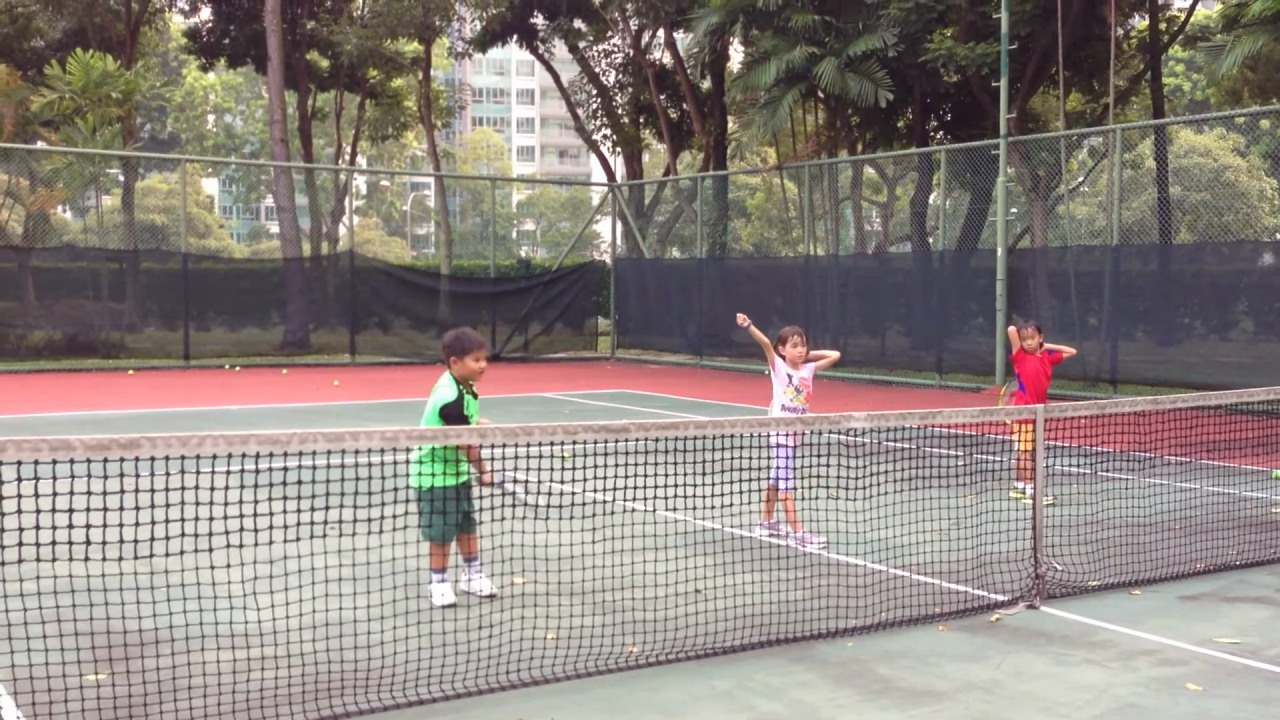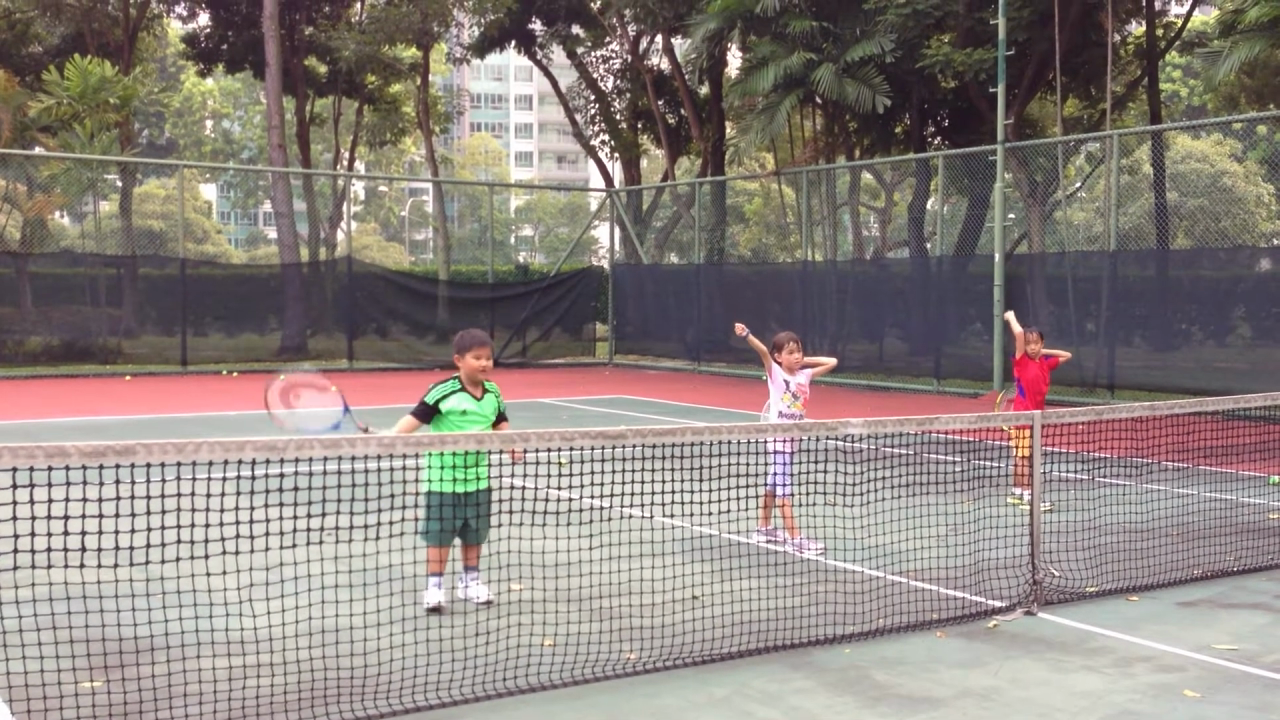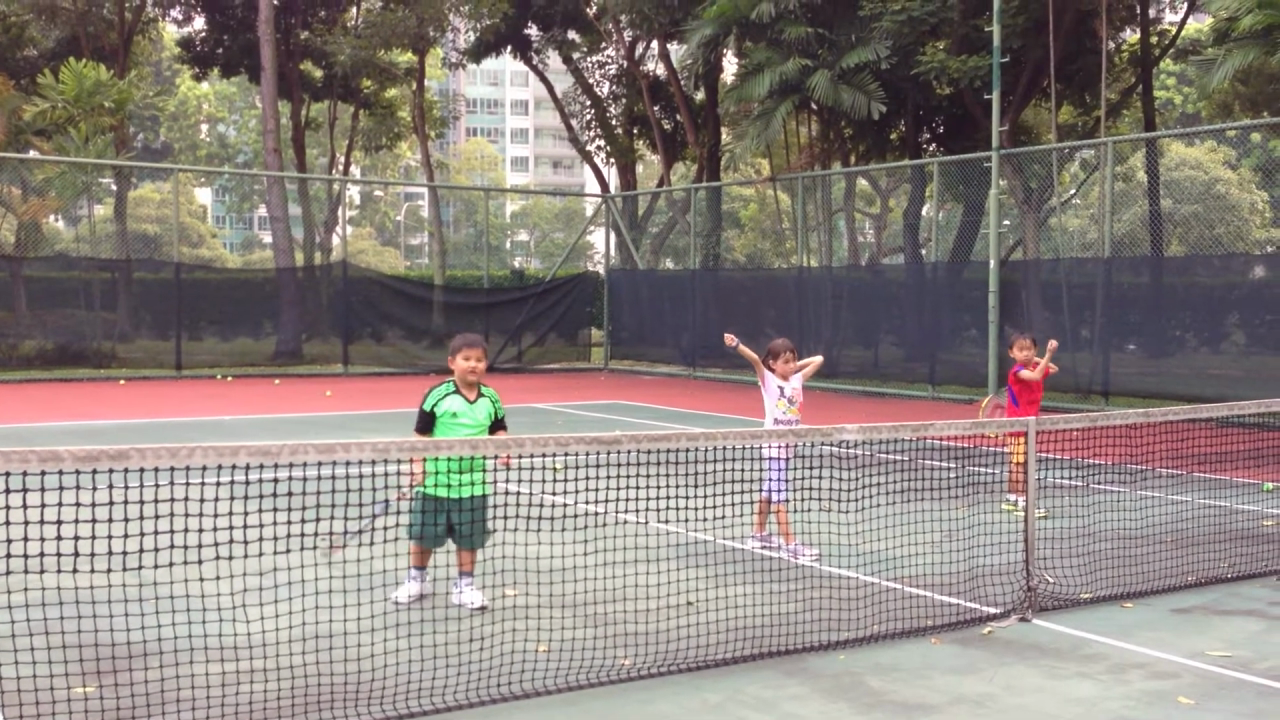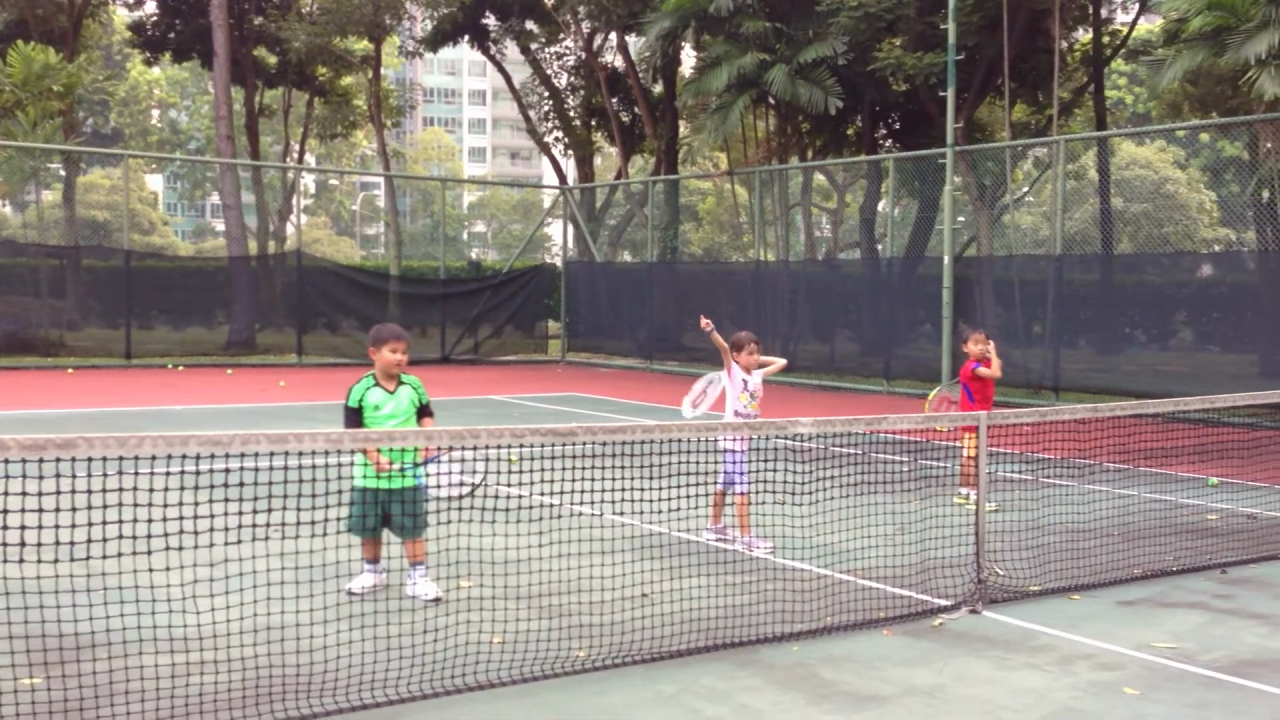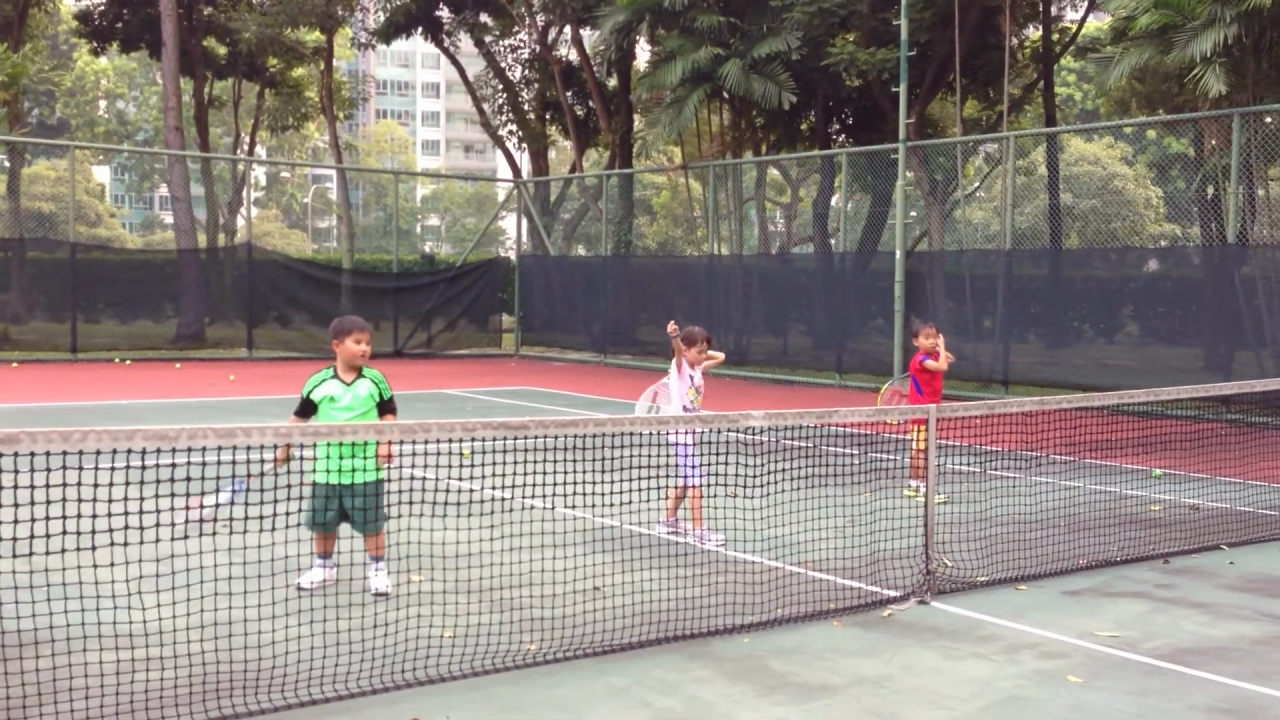
dt=0.5s
person 1, frame 1
left shoulder: (460, 384)
right shoulder: (453, 398)
right elbow: (464, 441)
left wrist: (474, 422)
right wrist: (481, 469)
left hip: (455, 467)
right hip: (437, 471)
left knee: (467, 524)
right knee: (441, 531)
left ankle: (473, 574)
right ankle: (439, 582)
person 1, frame 2
left shoulder: (493, 393)
right shoulder: (443, 391)
left elbow: (500, 422)
right elbow: (417, 417)
right wrist: (393, 434)
left hip: (477, 476)
right hip: (443, 477)
left knee: (474, 532)
right knee: (440, 534)
left ankle: (470, 582)
right ankle: (435, 587)
person 1, frame 3
left shoulder: (491, 398)
right shoulder: (437, 395)
left elbow: (498, 430)
right elbow: (422, 434)
right wrist: (418, 465)
left hip: (472, 482)
right hip: (436, 481)
left knee: (469, 537)
right knee: (423, 533)
left ankle: (465, 586)
right ankle: (417, 580)
person 1, frame 4
left shoulder: (413, 386)
right shoulder: (360, 390)
left elbow: (426, 416)
right elbow: (354, 431)
right wrist: (375, 458)
left hip: (407, 472)
right hip: (371, 473)
left knee: (412, 526)
right knee: (368, 527)
left ankle: (418, 576)
right ankle: (373, 572)
person 1, frame 5
left shoulder: (375, 380)
right shoulder: (318, 382)
left elbow: (388, 414)
right elbow: (299, 417)
left wrist: (386, 442)
right wrist: (285, 447)
left hip: (366, 467)
right hip: (328, 467)
left knee: (372, 522)
right knee: (323, 521)
left ankle: (378, 571)
right ankle: (324, 567)
person 2, frame 1
left shoulder: (808, 369)
right shoulder: (778, 367)
left elbow: (835, 355)
right elbow: (765, 344)
left wrist: (809, 354)
right wrist: (748, 325)
left hip: (795, 432)
right hip: (781, 432)
left knee: (777, 479)
right knee: (786, 482)
left ankle: (767, 523)
right ankle: (797, 532)
person 2, frame 2
left shoulder: (804, 375)
right shoulder: (775, 373)
left elbow: (832, 362)
right elbow: (763, 351)
left wrist: (806, 360)
right wrist: (746, 334)
left hip: (792, 438)
right hip: (778, 438)
left knee: (773, 485)
right knee: (784, 489)
left ankle: (764, 529)
right ankle: (794, 538)
person 2, frame 3
left shoulder: (797, 380)
right shoulder: (768, 380)
left elbow: (818, 359)
right elbow: (755, 360)
left wrist: (797, 364)
right wrist: (737, 345)
left hip: (787, 444)
right hip: (774, 445)
left knee: (769, 491)
right knee: (780, 495)
left ankle: (758, 535)
right ankle: (789, 544)
person 2, frame 4
left shoulder: (757, 375)
right shoulder: (733, 372)
left elbow: (782, 362)
right elbow: (724, 349)
left wrist: (758, 358)
right wrist: (710, 330)
left hip: (743, 436)
right hip: (733, 436)
left knee: (724, 483)
right knee: (741, 486)
left ankle: (714, 527)
right ankle: (745, 537)
person 2, frame 5
left shoulder: (697, 368)
right shoulder: (680, 366)
left elbow: (720, 357)
right elbow: (677, 350)
left wrist: (702, 352)
right wrist: (674, 336)
left hip: (687, 429)
right hip: (680, 430)
left knee: (683, 478)
right knee: (694, 479)
left ankle: (669, 520)
right ankle: (697, 529)
person 3, frame 1
left shoulder: (1047, 357)
right shoulder: (1020, 356)
left elbow: (1072, 351)
right elbow: (1011, 330)
left wrist: (1047, 346)
right wrist: (1017, 331)
left knee: (1024, 451)
right knee: (1026, 451)
left ankle: (1019, 486)
right ankle: (1030, 490)
person 3, frame 2
left shoulder: (1045, 363)
right shoulder: (1021, 361)
left elbow: (1067, 356)
right elbow: (1019, 333)
left wrist: (1044, 352)
right wrist: (1011, 317)
left knee: (1022, 456)
right knee: (1024, 457)
left ankle: (1017, 492)
right ankle: (1027, 496)
person 3, frame 3
left shoulder: (1034, 368)
right shoulder: (1017, 371)
left elbow: (1054, 370)
right elbow: (1036, 376)
left wrist: (1038, 360)
right wrist: (1049, 353)
left knee: (1017, 463)
right knee: (1020, 463)
left ankle: (1011, 499)
right ankle: (1022, 502)
person 3, frame 4
left shoulder: (982, 364)
right shoulder: (972, 366)
left elbow: (997, 365)
right elbow: (996, 374)
left wrist: (989, 355)
right wrist: (993, 352)
left knee: (968, 457)
right knee: (972, 457)
left ankle: (963, 492)
right ankle: (973, 496)
person 3, frame 5
left shoulder: (933, 357)
right shoulder: (921, 359)
left elbow: (950, 359)
right elbow: (943, 367)
left wrist: (939, 349)
right wrist: (942, 347)
left knee: (918, 449)
right knee: (921, 450)
left ankle: (913, 484)
right ankle: (923, 488)
